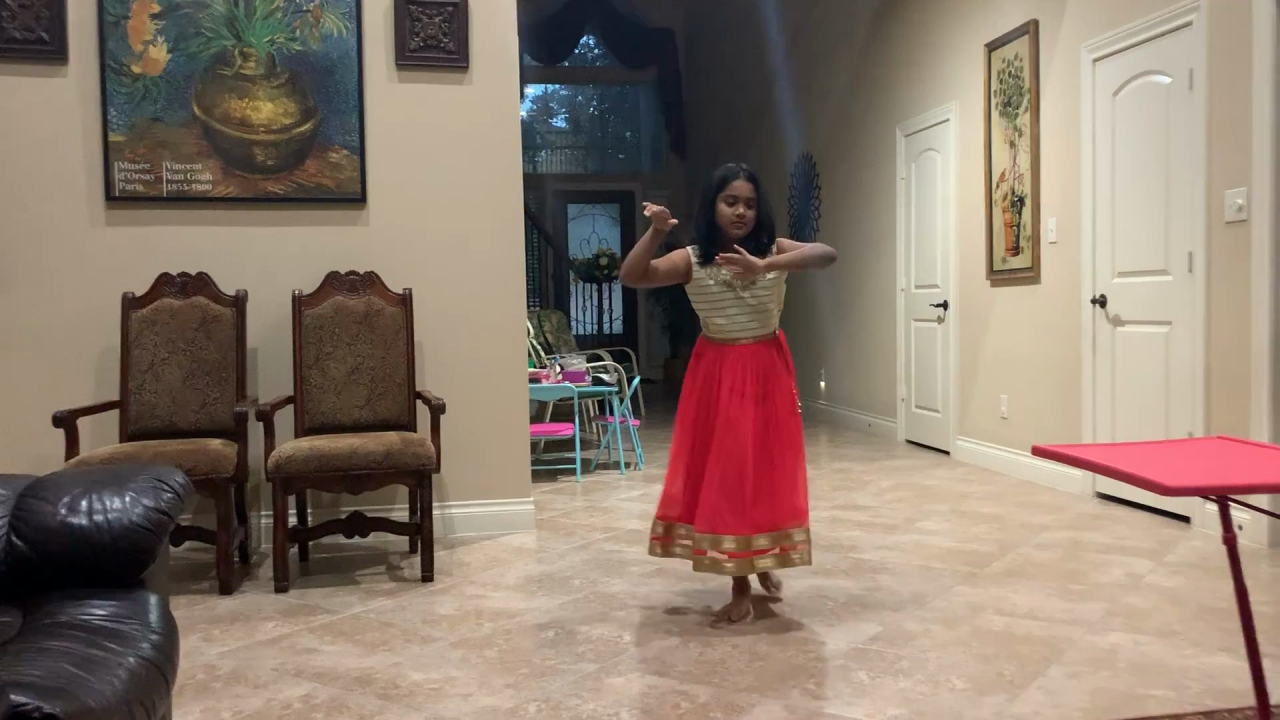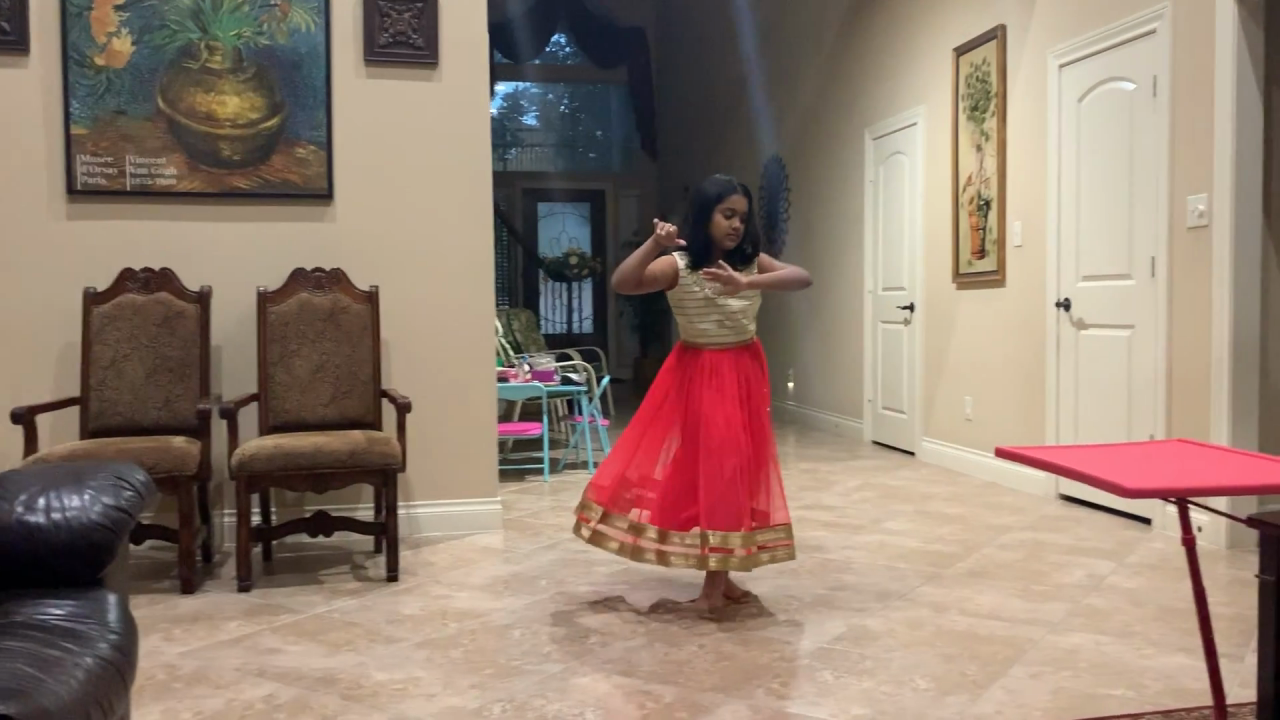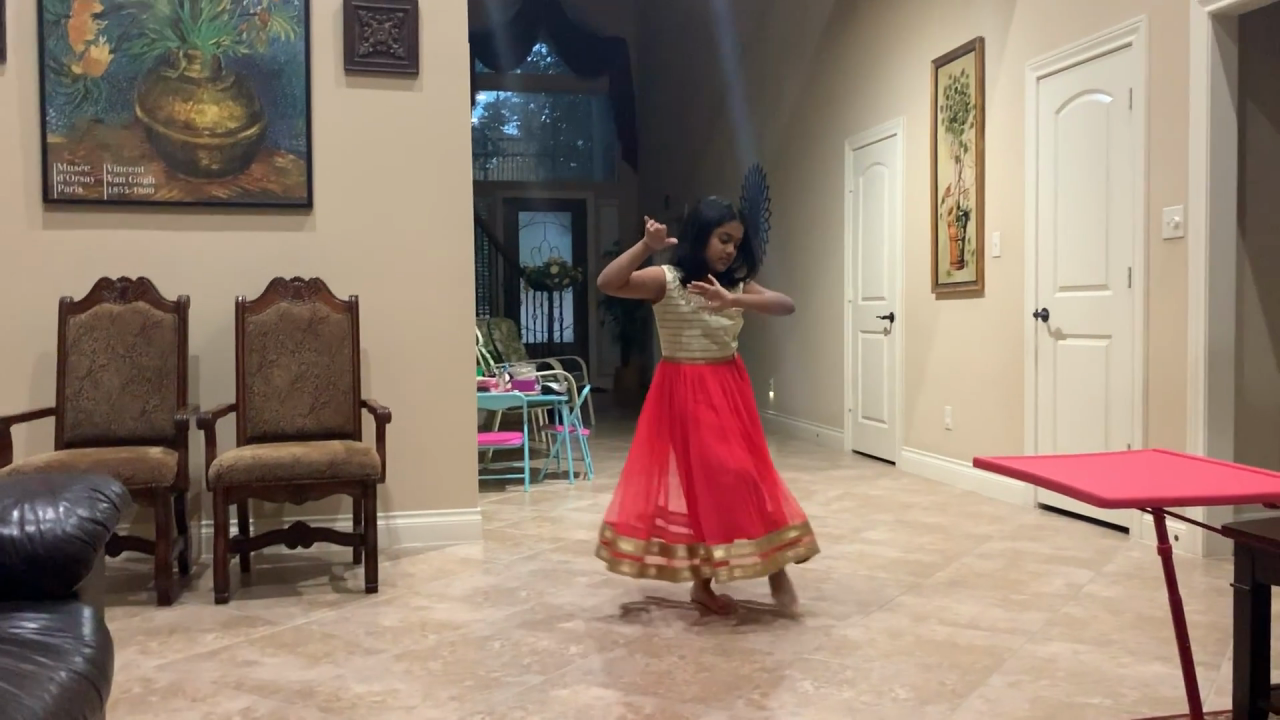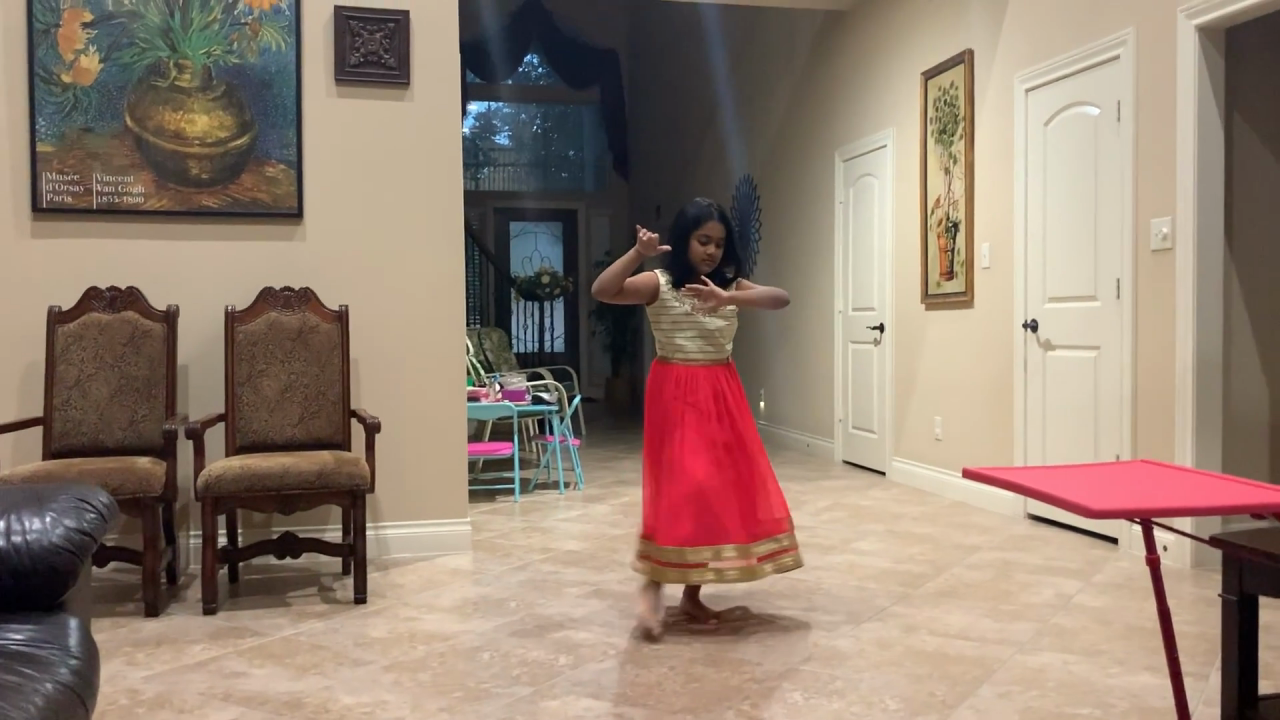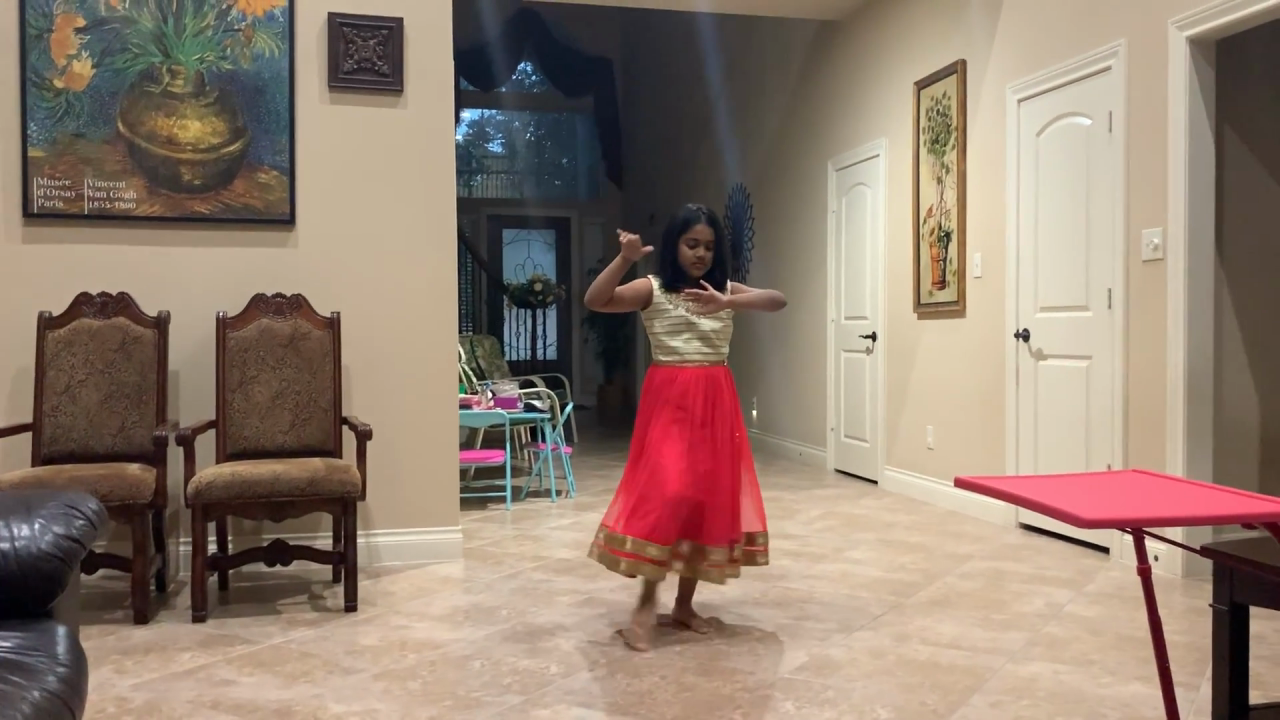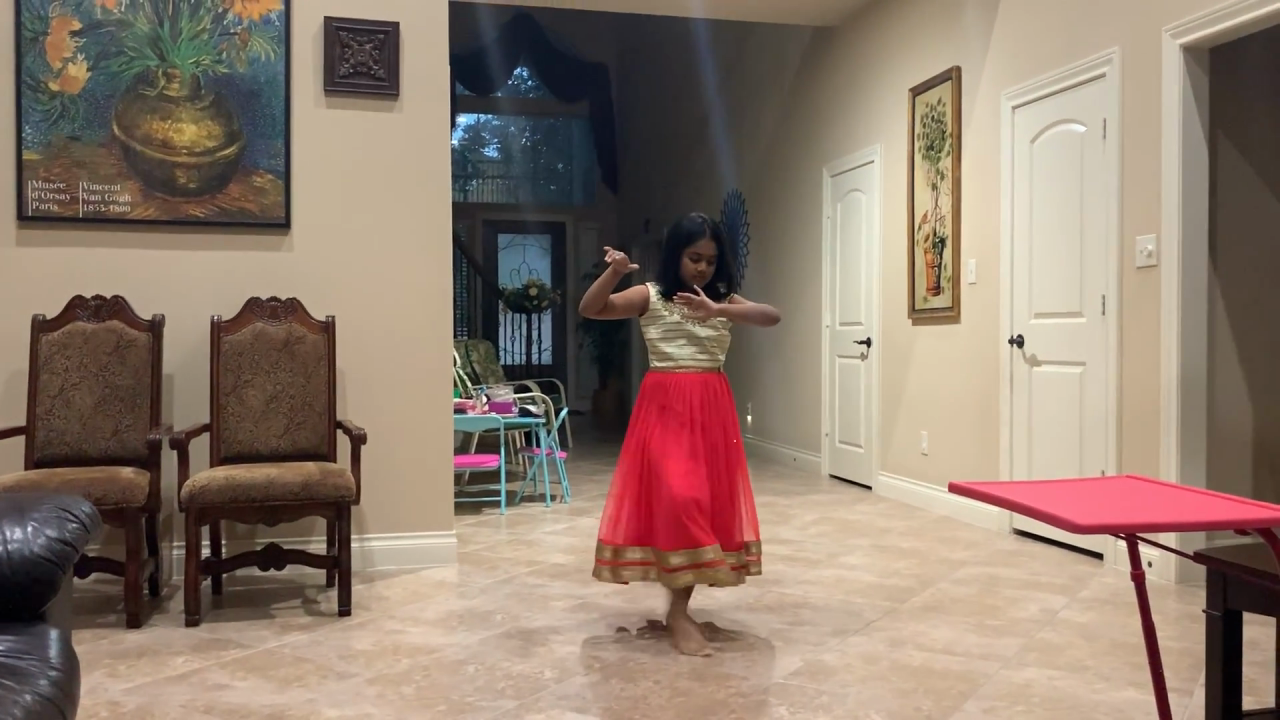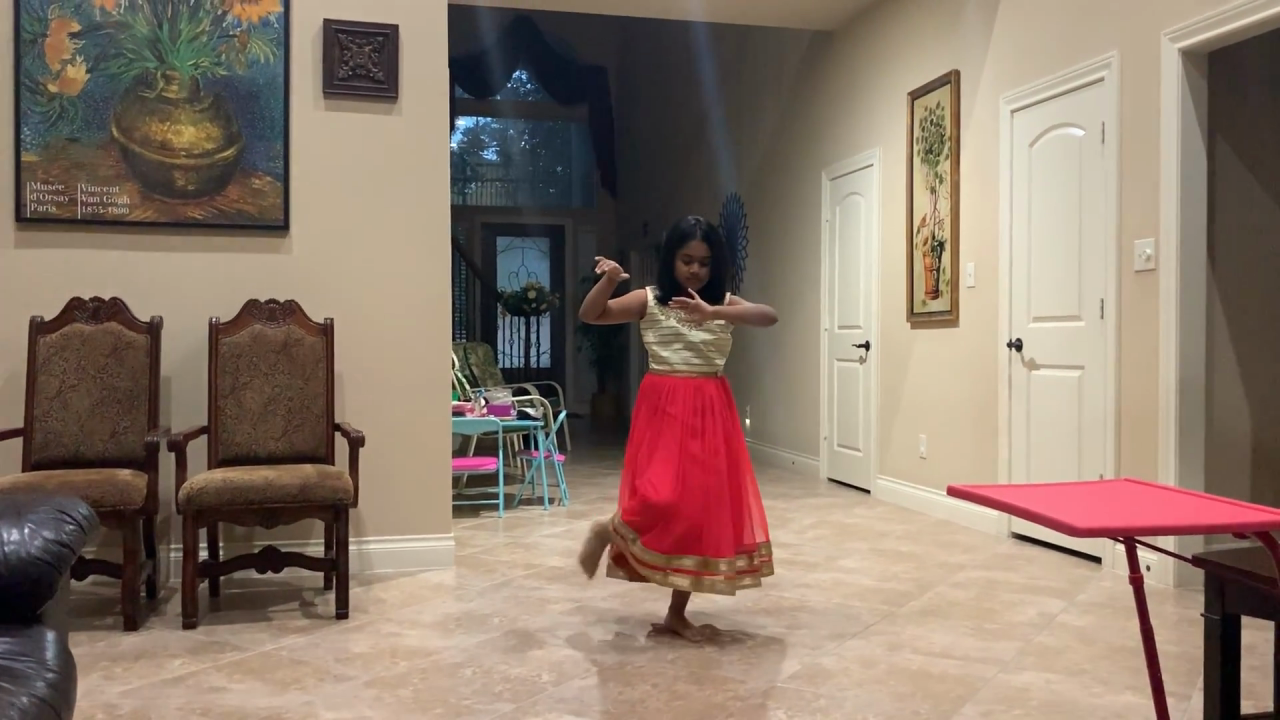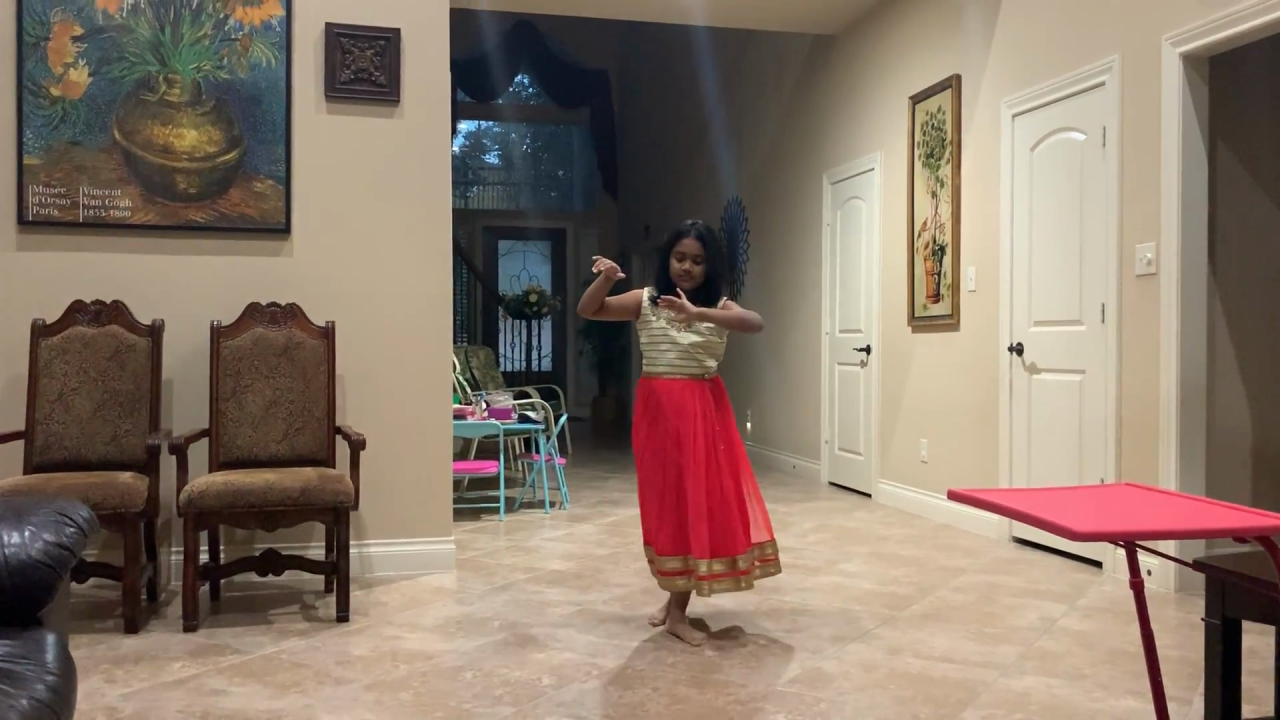
dt=0.3s
person 1, frame 1
left shoulder: (773, 251)
right shoulder: (692, 260)
left elbow: (828, 254)
right elbow: (631, 277)
left wrist: (765, 267)
right wrist: (655, 232)
left hip: (767, 368)
right hip: (718, 371)
left knee: (765, 467)
right knee: (721, 467)
left ankle: (760, 562)
right ankle: (739, 586)
person 1, frame 2
left shoulder: (754, 264)
right shoulder: (677, 266)
left elbow: (803, 278)
right elbow: (621, 284)
left wrist: (746, 284)
right wrist: (655, 244)
left hip: (744, 373)
right hip: (697, 372)
left knee: (734, 467)
right knee: (701, 465)
left ankle: (722, 575)
right ankle: (714, 576)
person 1, frame 3
left shoulder: (737, 284)
right shoulder: (665, 280)
left elbow: (787, 305)
right elbow: (607, 283)
left wrist: (731, 300)
right wrist: (646, 245)
left hip: (729, 387)
right hip: (684, 389)
left knee: (740, 477)
right knee: (702, 478)
left ankle: (705, 583)
right ankle: (772, 566)
person 1, frame 4
left shoulder: (729, 285)
right shoulder: (658, 284)
left elbow: (781, 298)
right elbow: (601, 291)
left wrist: (727, 299)
right wrist: (638, 253)
left hip: (722, 393)
right hip: (675, 392)
left knee: (724, 485)
right knee: (685, 486)
left ankle: (691, 594)
right ankle: (651, 589)
person 1, frame 5
left shoulder: (725, 290)
right shoulder: (652, 290)
left elbow: (778, 300)
right elbow: (594, 301)
left wrist: (726, 302)
right wrist: (624, 259)
left hip: (716, 397)
right hip: (669, 396)
left knee: (708, 493)
right knee: (667, 490)
left ankle: (684, 603)
right ankle: (646, 599)
person 1, frame 6
left shoulder: (724, 300)
right shoulder: (650, 297)
left elbow: (772, 316)
right elbow: (589, 309)
left wrist: (718, 310)
right wrist: (613, 273)
left hip: (712, 406)
right hip: (665, 403)
left knee: (707, 498)
right knee: (677, 495)
left ankle: (680, 607)
right ankle: (678, 607)
person 1, frame 7
left shoulder: (724, 303)
right shoulder: (648, 301)
left elbow: (770, 316)
right elbow: (589, 315)
left wrist: (712, 313)
right wrist: (607, 281)
left hip: (711, 409)
right hip: (663, 406)
left knee: (705, 502)
right knee: (659, 497)
left ankle: (677, 611)
right ankle: (606, 534)
person 1, frame 8
left shoulder: (719, 307)
right shoulder: (645, 301)
left elbow: (756, 323)
right elbow: (587, 310)
left wrist: (696, 313)
right wrist: (606, 278)
left hip: (704, 409)
right hip: (657, 407)
left knee: (703, 499)
right knee: (665, 500)
left ankle: (678, 611)
right ankle: (673, 595)
